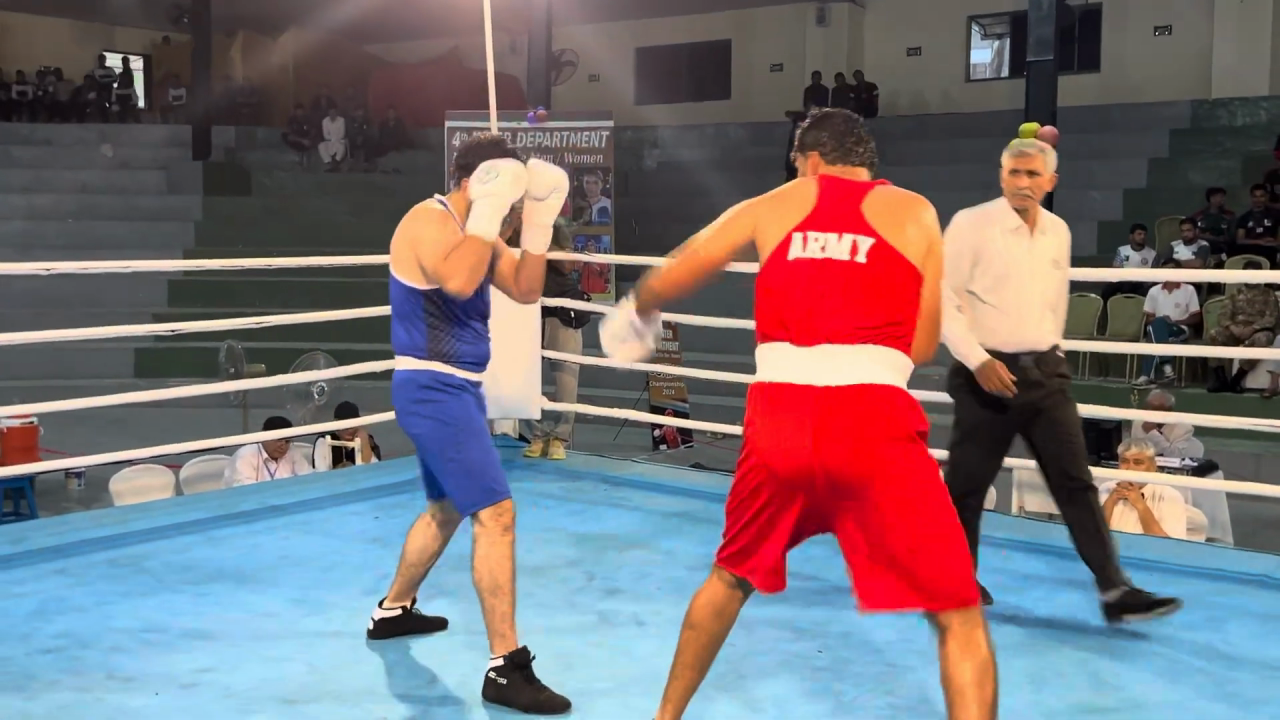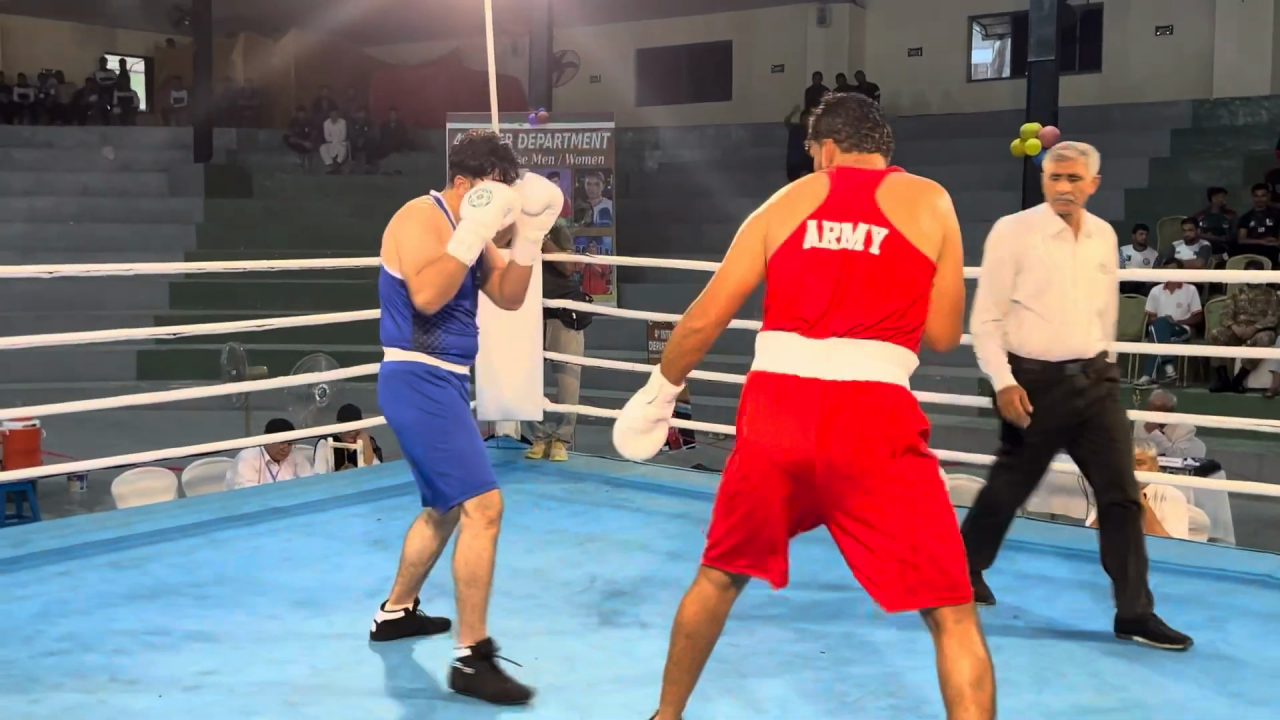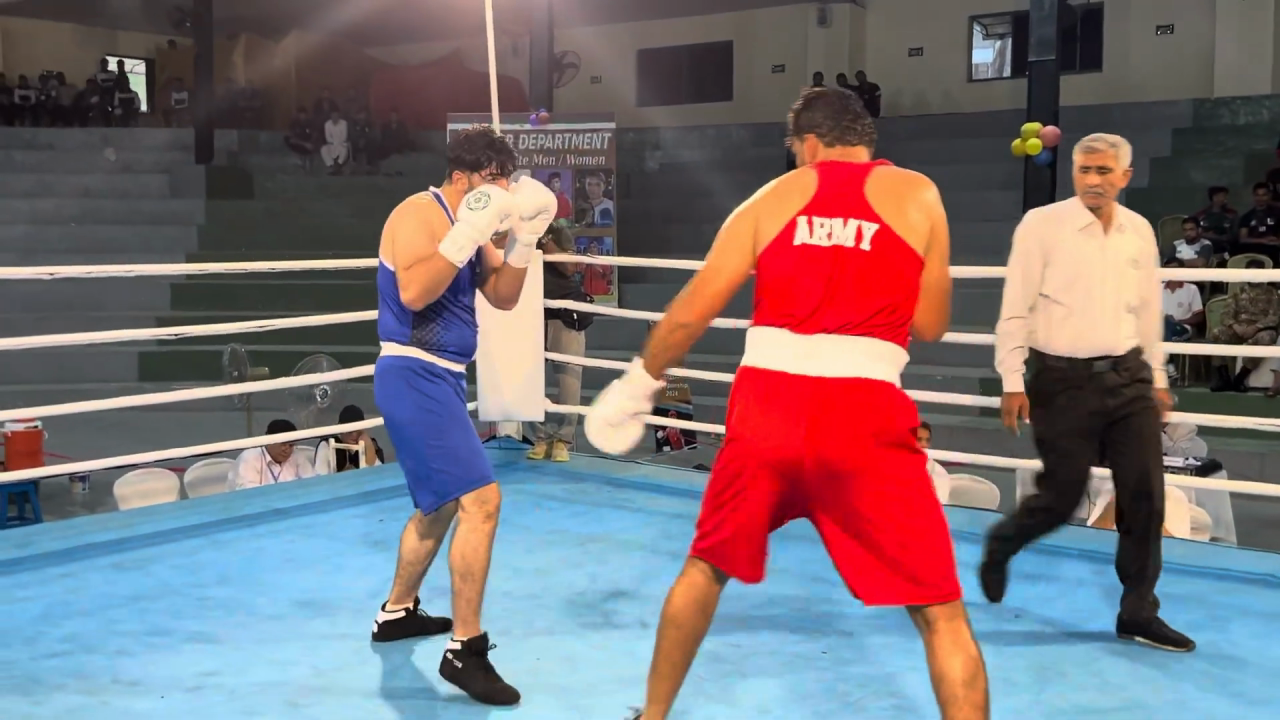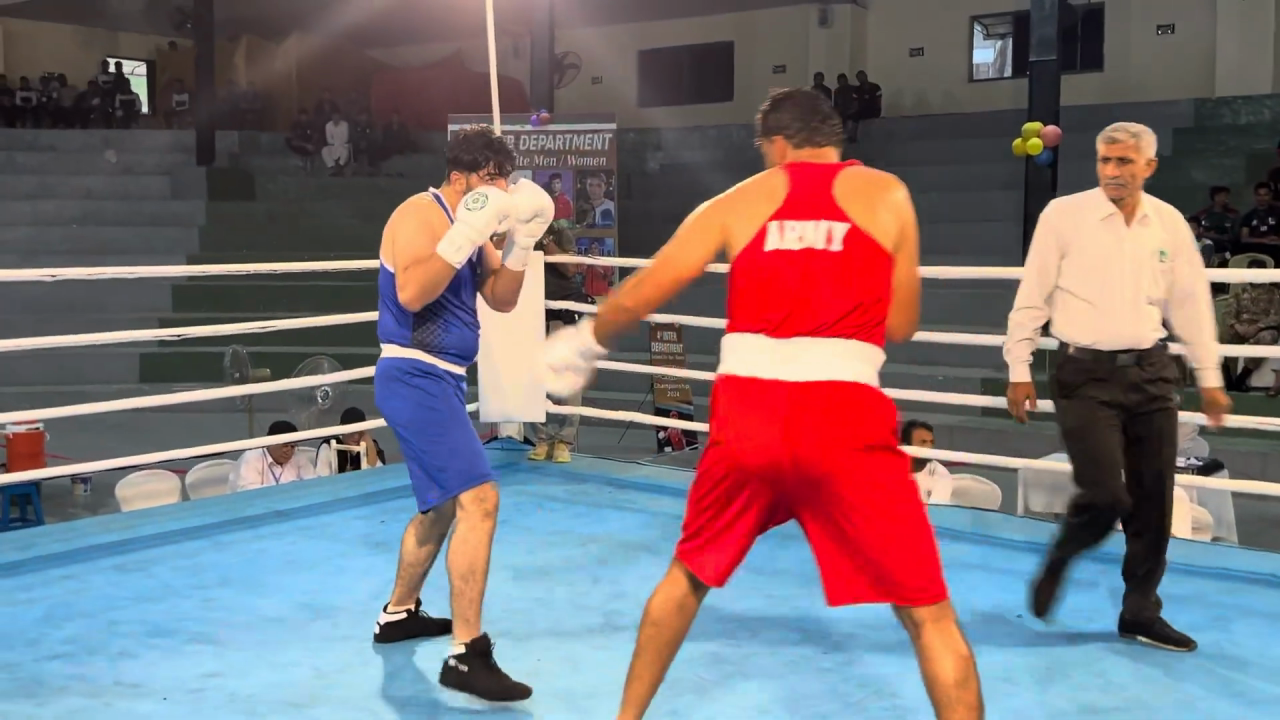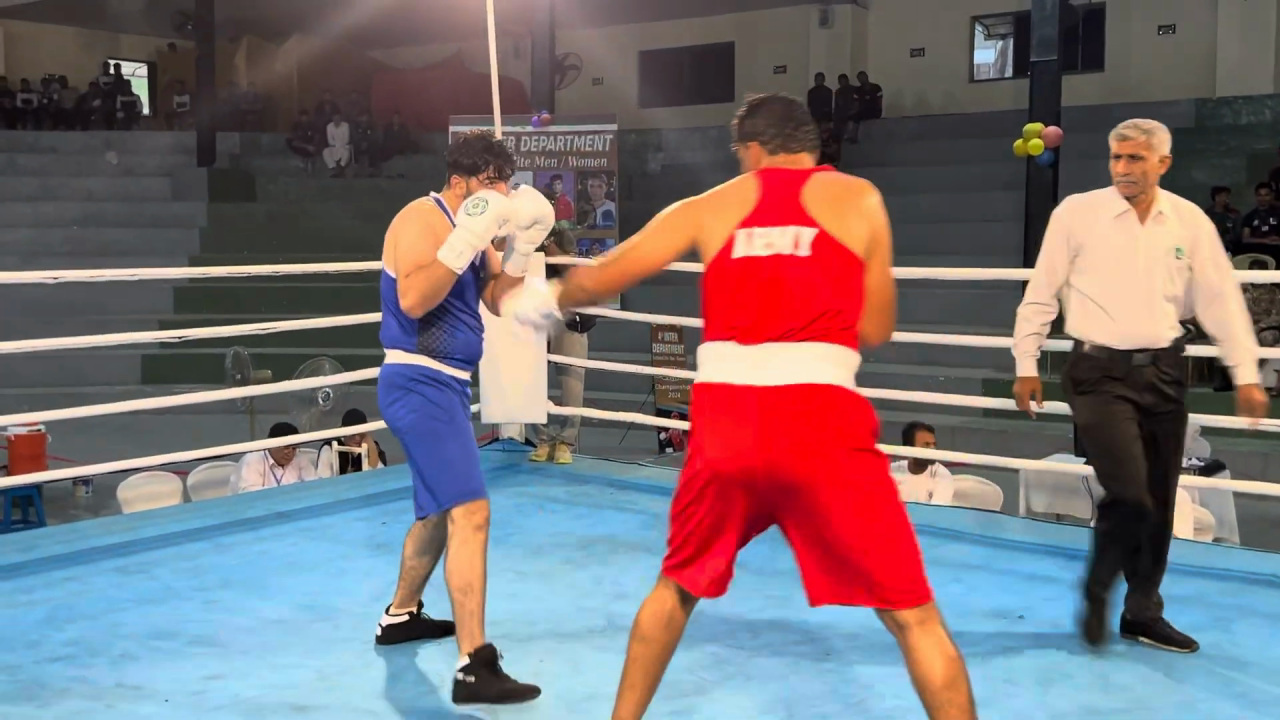
dt=0.1s
person 1, frame 1
left shoulder: (771, 207)
right shoulder: (914, 213)
left elbow: (668, 280)
right elbow: (922, 345)
left wrist: (635, 314)
left hip: (778, 423)
right hip: (873, 424)
left knee: (732, 578)
right knee: (958, 616)
person 1, frame 2
left shoulder: (787, 202)
right shoulder: (930, 201)
left elbow: (704, 319)
right elbow: (942, 332)
left wrist: (659, 390)
left hip: (775, 416)
right hip: (871, 423)
left knee: (720, 573)
right knee: (953, 615)
person 1, frame 3
left shoulder: (773, 198)
right shoulder: (916, 192)
left elbow: (690, 311)
right elbow: (931, 324)
left wrist: (640, 380)
left hip: (765, 411)
right hip: (861, 417)
left knee: (707, 567)
right knee: (940, 612)
person 1, frame 4
left shoulder: (738, 201)
right shoulder: (886, 193)
left elbow: (641, 294)
right elbow: (901, 324)
left wrist: (583, 342)
left hip: (747, 416)
right hip: (843, 421)
left knee: (689, 573)
right knee: (929, 613)
person 1, frame 5
left shoulder: (711, 207)
right shoulder: (857, 197)
left elbow: (602, 275)
right elbow: (875, 330)
left wrist: (546, 299)
left hip: (724, 423)
right hip: (820, 424)
left knee: (677, 586)
right knee: (913, 614)
person 2, frame 1
left shoulder: (474, 228)
right shoulder: (429, 222)
left elbow: (523, 291)
right elbow: (460, 284)
left wrist: (537, 221)
right wrist: (490, 216)
left hip: (453, 387)
right hip: (433, 388)
left knee: (449, 504)
right knee: (496, 513)
left ankle: (393, 609)
right ankle: (506, 666)
person 2, frame 2
left shoulder: (469, 227)
right shoulder: (419, 219)
left elbow: (508, 296)
right elbow: (427, 296)
left wrist: (530, 231)
right wrist: (474, 232)
left hip: (441, 379)
right hip: (419, 381)
left knee: (445, 505)
right knee: (484, 506)
left ankle: (396, 611)
right ankle: (473, 657)
person 2, frame 3
left shoulder: (469, 222)
right shoulder: (418, 214)
left elbow: (502, 298)
right elbow: (413, 294)
left wrist: (523, 238)
right wrist: (468, 234)
left hip: (438, 377)
right hip: (413, 377)
left knee: (441, 503)
right knee: (480, 501)
left ankle: (396, 611)
right ankle: (464, 649)
person 2, frame 4
left shoulder: (469, 223)
right shoulder: (419, 215)
left elbow: (501, 300)
right elbow: (411, 295)
left wrist: (521, 240)
right wrist: (465, 235)
left hip: (440, 379)
right hip: (414, 378)
left knee: (441, 504)
right knee: (479, 499)
left ankle: (398, 613)
right ankle: (467, 652)
person 2, frame 5
left shoulder: (471, 226)
right shoulder: (421, 221)
left elbow: (495, 302)
right elbow: (414, 301)
left wrist: (519, 247)
right wrist: (466, 239)
left hip: (444, 385)
right hip: (418, 386)
left knee: (441, 506)
right knee: (469, 513)
left ankle: (401, 615)
right ankle: (475, 668)
person 3, frame 1
left shoulder: (1059, 231)
right shoulder: (970, 225)
right elbow: (948, 304)
right wrist: (978, 361)
left hip: (1045, 369)
right hip: (988, 374)
left knee: (1074, 480)
right knee: (970, 479)
left ankle: (1116, 591)
person 3, frame 2
left shoulder: (1103, 236)
right shoulder: (1011, 231)
right elbow: (986, 314)
left wrist: (1100, 366)
right wrist: (1004, 382)
left hip: (1094, 379)
right hip: (1028, 383)
left knee: (1121, 498)
right knee: (1007, 494)
left ankle: (1134, 611)
right ankle: (968, 569)
person 3, frame 3
left shoulder: (1139, 231)
right shoulder: (1041, 225)
left elbow: (1148, 309)
right elbow: (1016, 311)
left wrist: (1158, 378)
right wrist: (1012, 381)
left hip: (1127, 377)
right hip: (1063, 380)
left knee: (1145, 499)
right knee: (1060, 498)
left ankle: (1138, 612)
right ankle: (1002, 545)
person 3, frame 4
left shoulder: (1170, 223)
right shoulder: (1063, 214)
left elbow: (1192, 304)
right elbow: (1031, 300)
left wrist: (1209, 378)
right wrist: (1019, 370)
left hip: (1150, 371)
right hip: (1085, 374)
left knee: (1154, 501)
right knee: (1106, 497)
left ankle: (1140, 611)
right ankle: (1058, 560)
person 3, frame 5
left shoulder: (1188, 221)
right shoulder: (1077, 214)
left elbow: (1221, 298)
right elbow: (1041, 296)
left wrist: (1246, 374)
right wrist: (1026, 365)
left hip: (1164, 372)
right hip: (1101, 372)
left knee: (1158, 500)
right knee: (1128, 495)
left ankle: (1140, 612)
right ankle: (1098, 593)
person 4, frame 1
left shoulder: (556, 230)
left elbow: (566, 266)
left hip: (563, 314)
left knee: (566, 375)
left ankle: (559, 438)
right ankle: (537, 436)
person 4, frame 2
left shoulder: (557, 232)
left elbow: (568, 267)
left wrist: (543, 238)
left hip: (564, 315)
left knee: (568, 376)
left ankle: (561, 439)
right ankle: (540, 437)
person 4, frame 3
left shoulder: (559, 233)
left elbow: (569, 267)
left wrist: (544, 239)
left hip: (566, 316)
left knee: (569, 378)
left ankle: (562, 440)
right ankle: (541, 438)
person 4, frame 4
left shoulder: (560, 233)
left elbow: (570, 268)
left wrist: (545, 240)
left hip: (566, 317)
left ankle: (563, 441)
right ankle: (542, 440)
person 4, frame 5
left shoulder: (561, 234)
left wrist: (546, 240)
left hip: (568, 318)
left knee: (571, 380)
left ankle: (565, 442)
right ankle: (543, 440)
